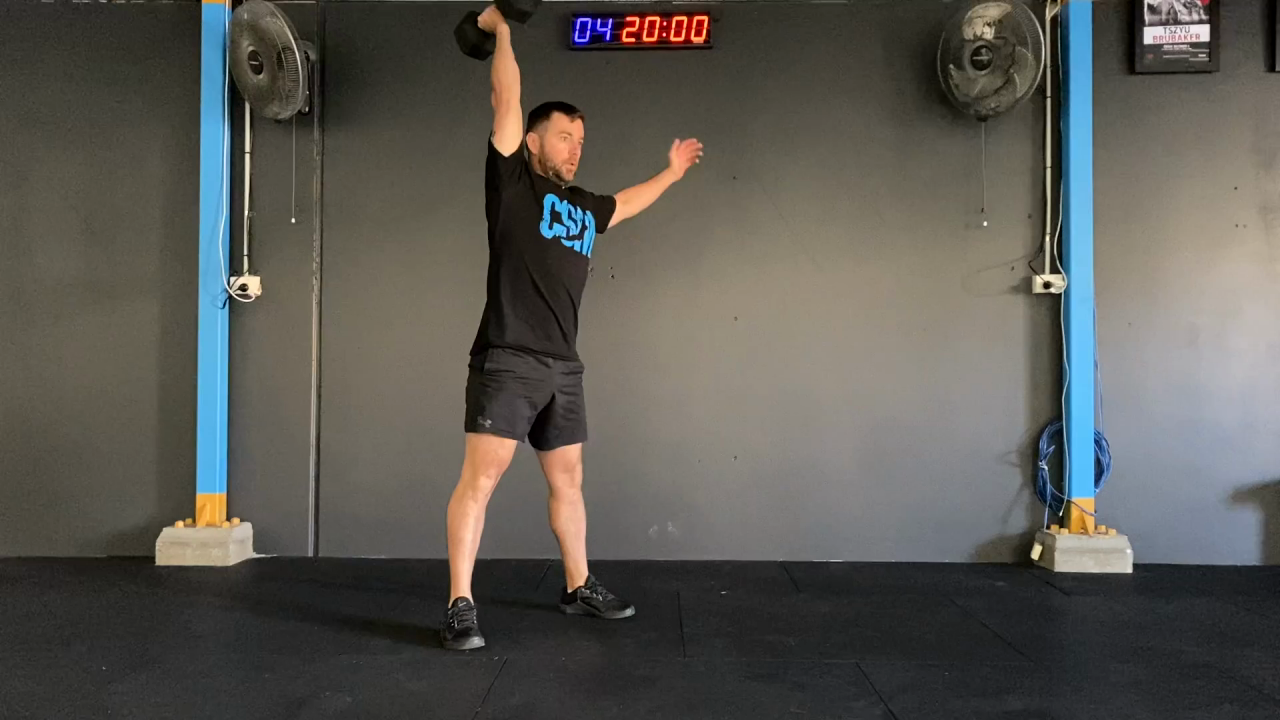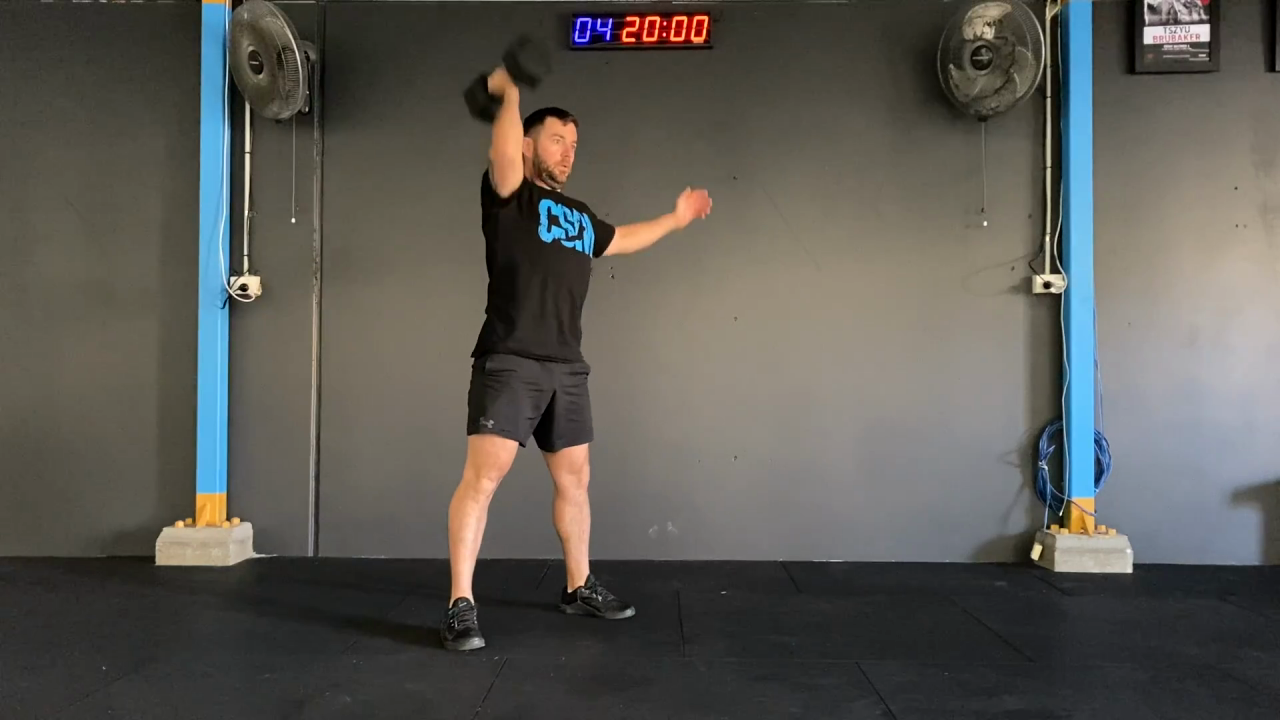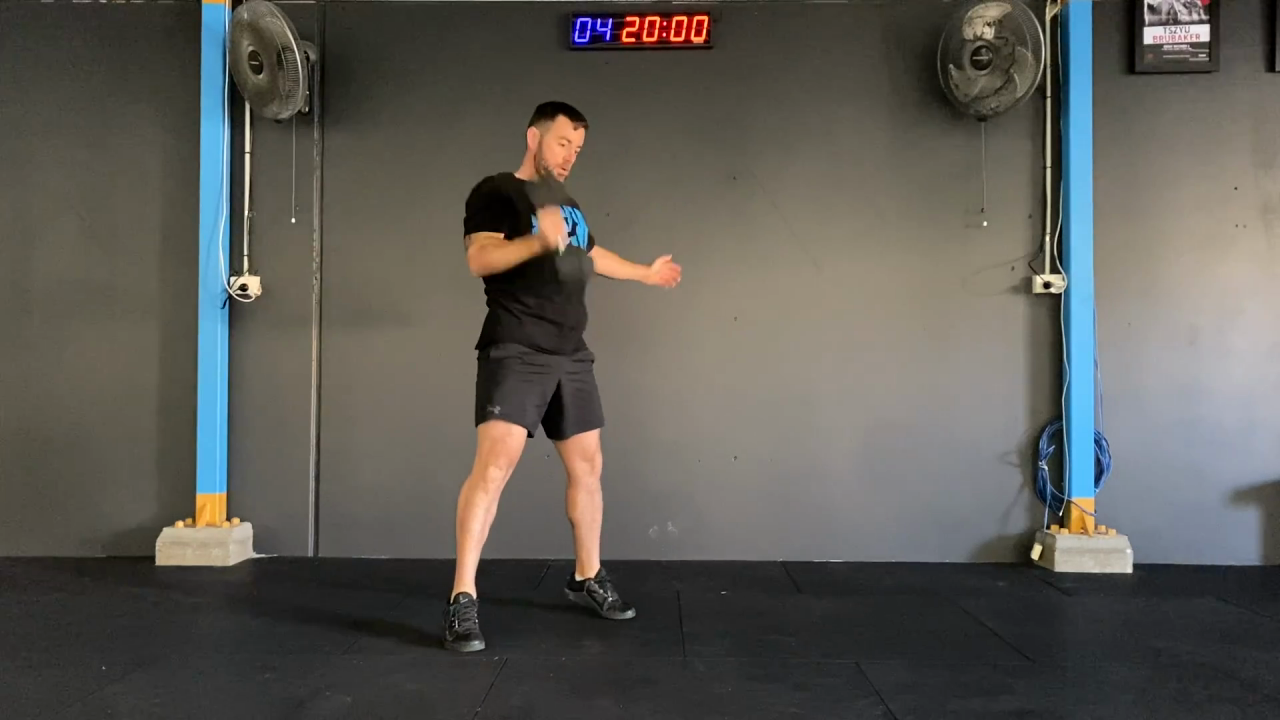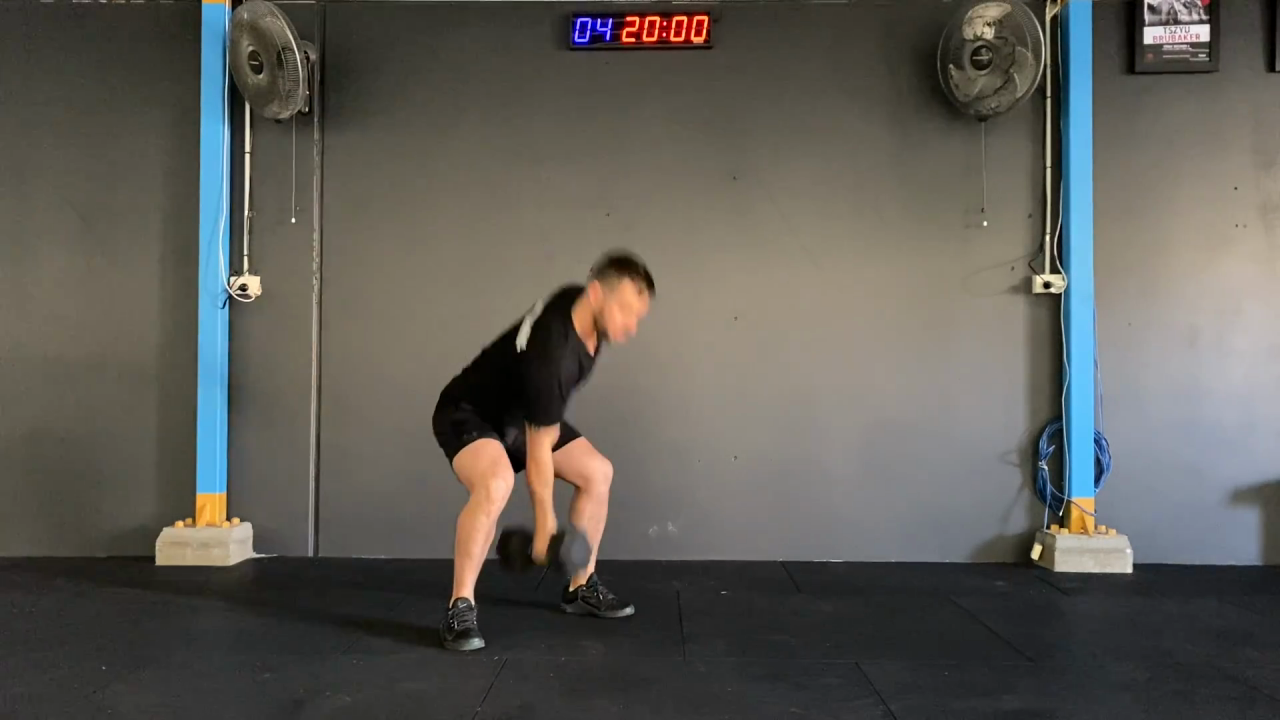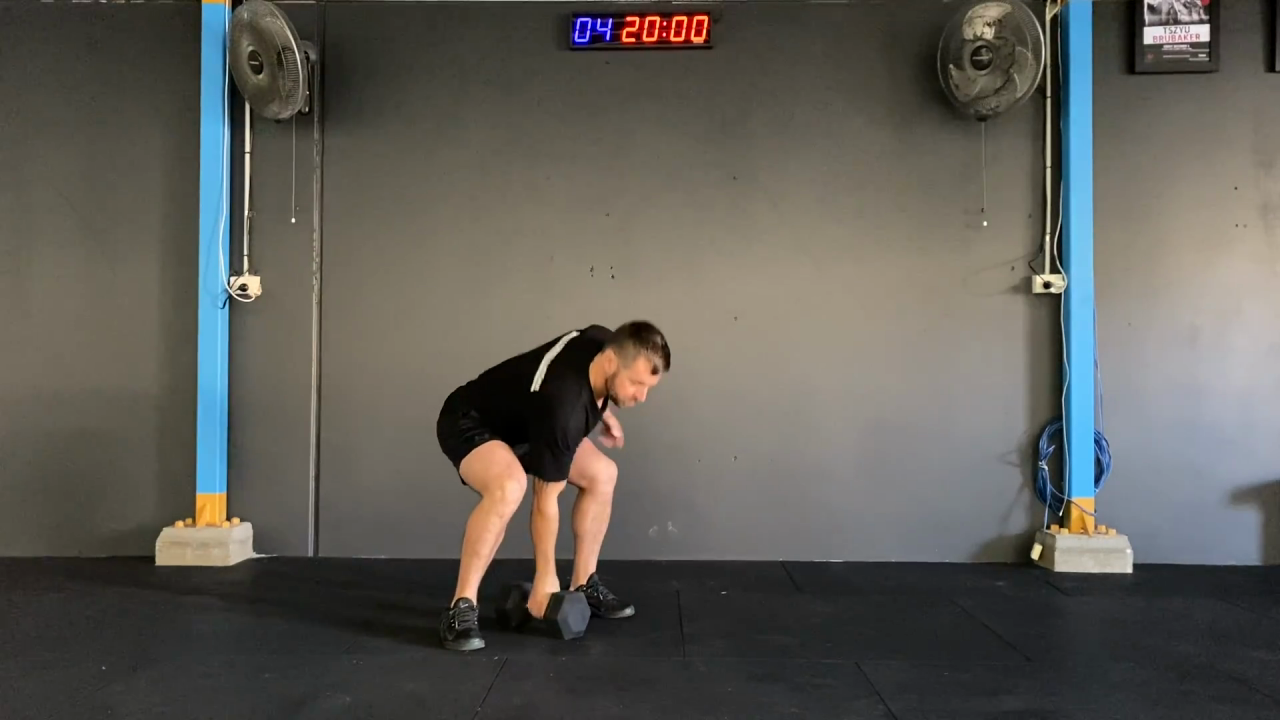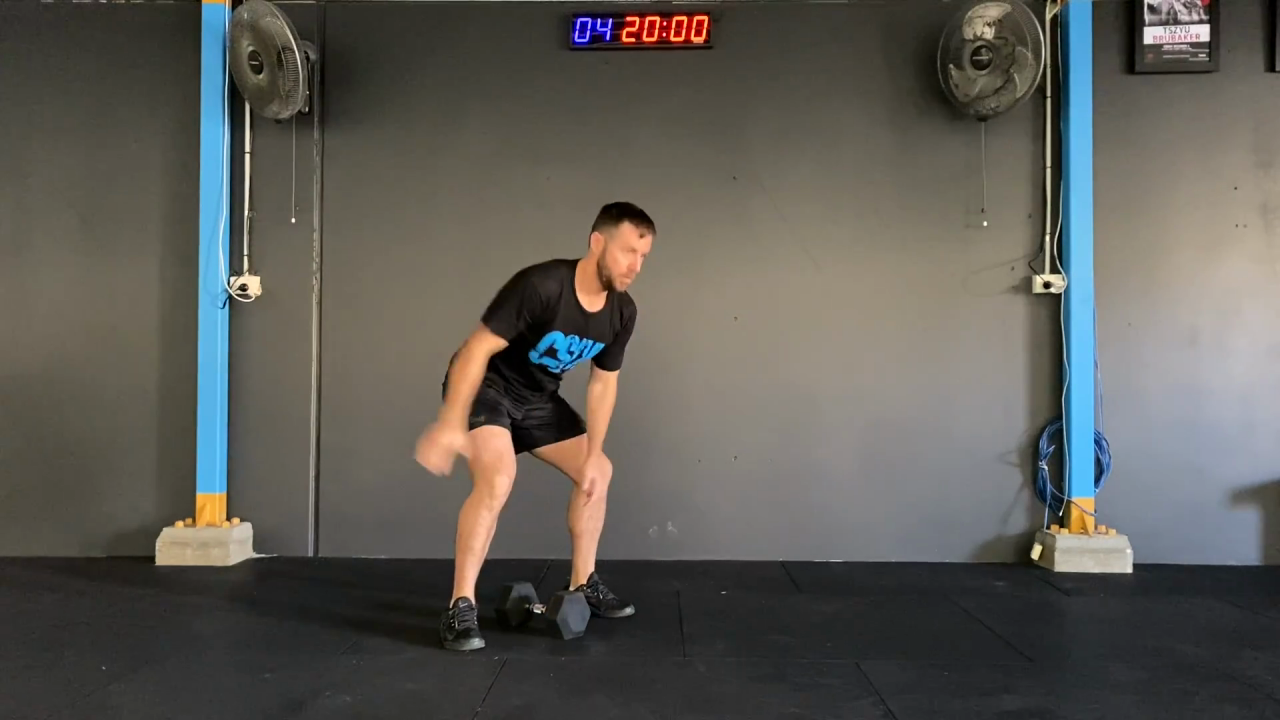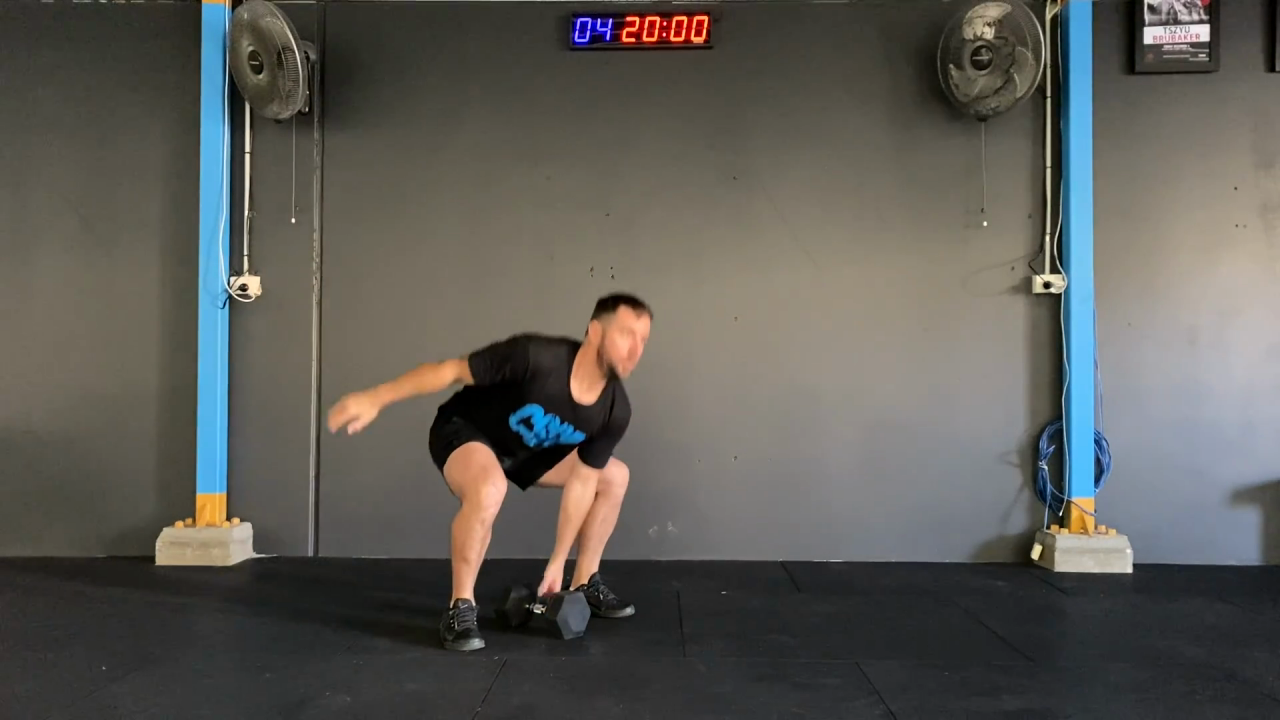
dt=0.5s
person 1, frame 1
left shoulder: (583, 206)
right shoulder: (512, 182)
left elbow: (626, 204)
right elbow: (505, 105)
left wrist: (671, 172)
left hip: (561, 365)
right hip: (508, 360)
left knee: (568, 478)
right knee: (482, 477)
left ankle: (579, 587)
right ankle: (460, 604)
person 1, frame 2
left shoulder: (579, 214)
right shoulder: (510, 198)
left elbow: (620, 240)
right elbow: (502, 157)
left wrist: (675, 217)
right wrist: (509, 94)
left hip: (566, 367)
right hip: (510, 363)
left knee: (574, 480)
right knee: (483, 478)
left ankle: (579, 586)
right ankle: (461, 604)
person 1, frame 3
left shoulder: (566, 202)
right shoulder: (495, 194)
left elbow: (590, 253)
right elbow: (479, 259)
left wrist: (644, 272)
right wrist: (538, 239)
left hip: (571, 356)
right hip: (515, 354)
left knee: (588, 467)
right knee: (494, 467)
left ankle: (588, 579)
right ankle: (462, 601)
person 1, frame 4
left shoulder: (584, 310)
right shoulder: (553, 352)
right elbow: (539, 452)
right wrist: (545, 528)
left hip: (518, 414)
right hip: (467, 411)
left knee: (598, 473)
right knee: (496, 483)
left ankle: (582, 586)
right ankle: (460, 607)
person 1, frame 5
left shoulder: (603, 343)
right shoulder: (563, 406)
right elbow: (545, 502)
left wrist: (606, 419)
right wrist: (545, 579)
left hip: (521, 423)
right hip: (470, 422)
left knee: (602, 474)
right knee: (510, 488)
left ankle: (583, 585)
right ankle: (461, 608)
person 1, frame 6
left shoulder: (622, 312)
right shoulder: (541, 286)
left elbow: (603, 382)
right elbow: (477, 349)
left wrist: (595, 453)
right wrist: (450, 422)
left hip: (537, 393)
right hip: (485, 387)
left knee: (596, 473)
right knee: (497, 482)
left ankle: (582, 585)
right ankle: (460, 606)
person 1, frame 7
left shoulder: (614, 413)
right shoulder: (535, 358)
left elbow: (582, 483)
right elbow: (451, 370)
left wrist: (558, 561)
right wrist: (376, 398)
left hip: (527, 448)
right hip: (464, 431)
left knee: (614, 478)
right knee: (488, 489)
left ankle: (584, 584)
right ankle: (460, 608)
